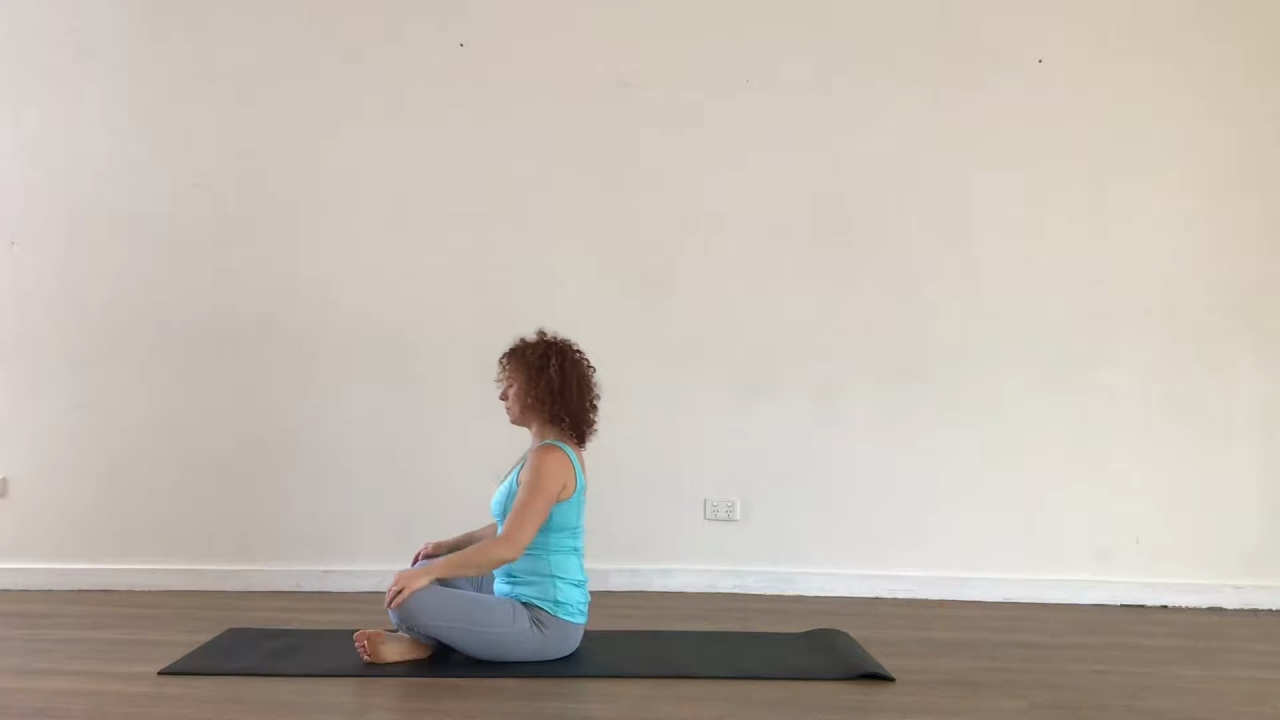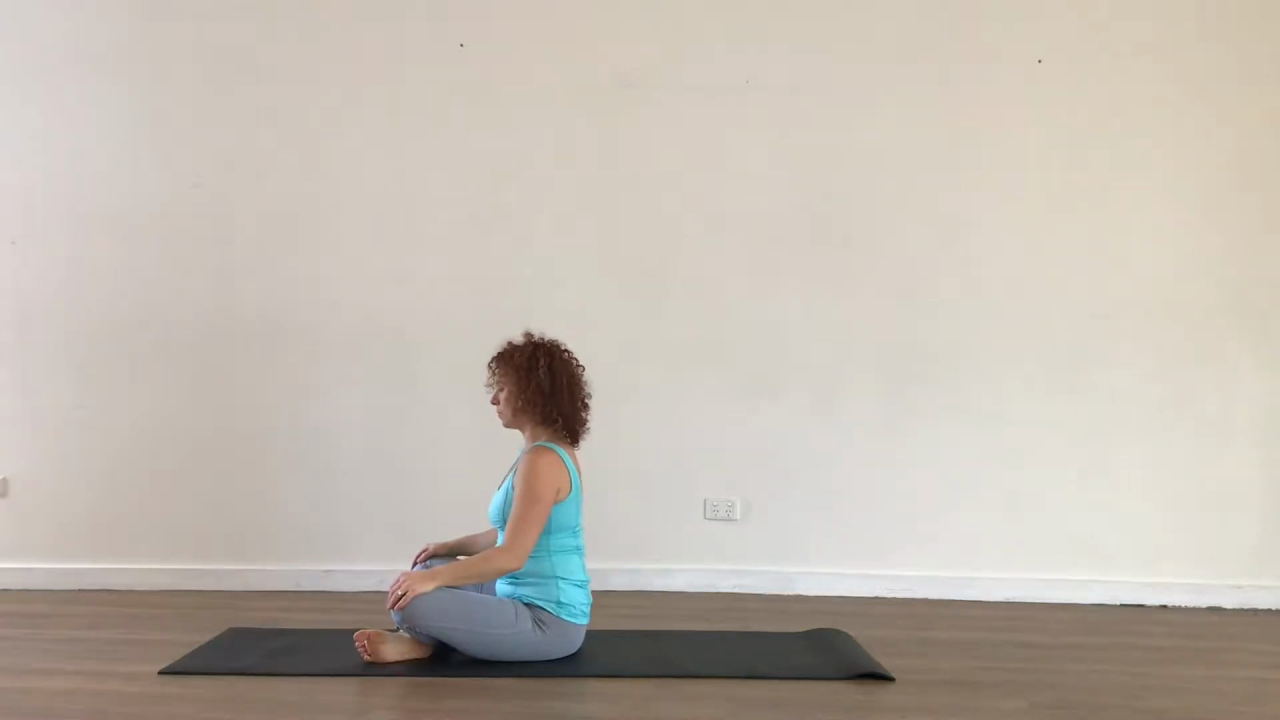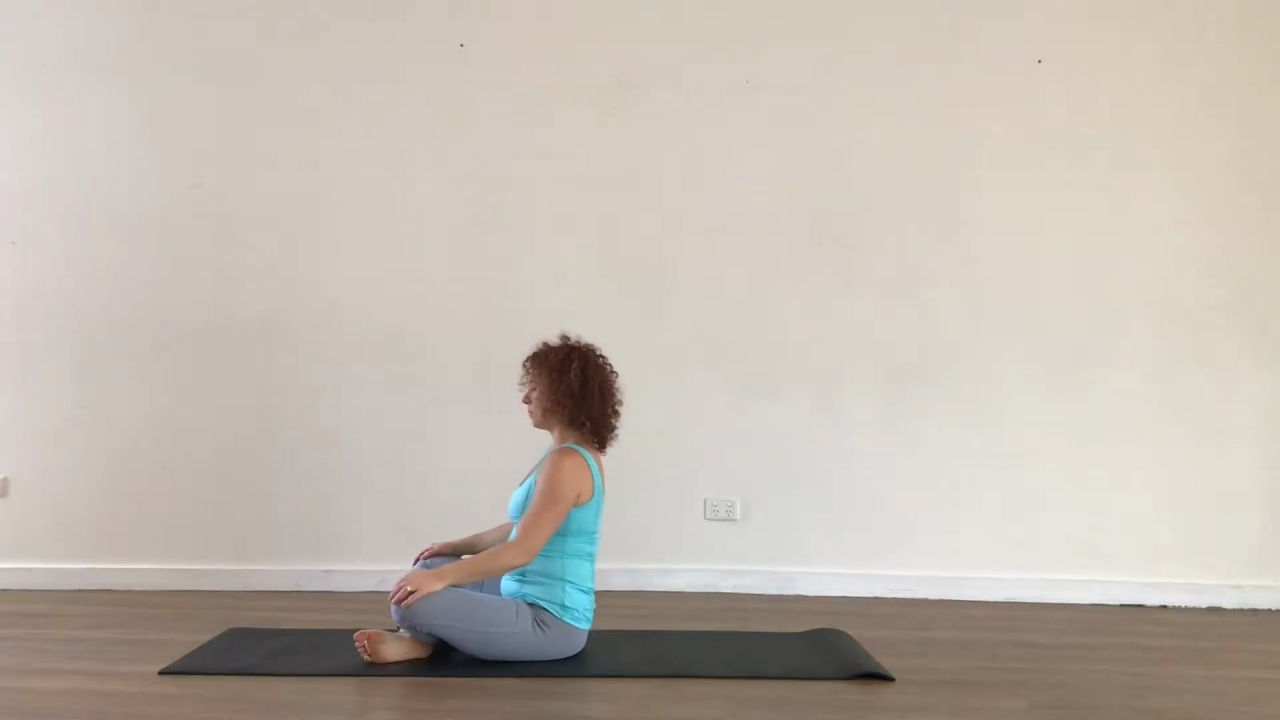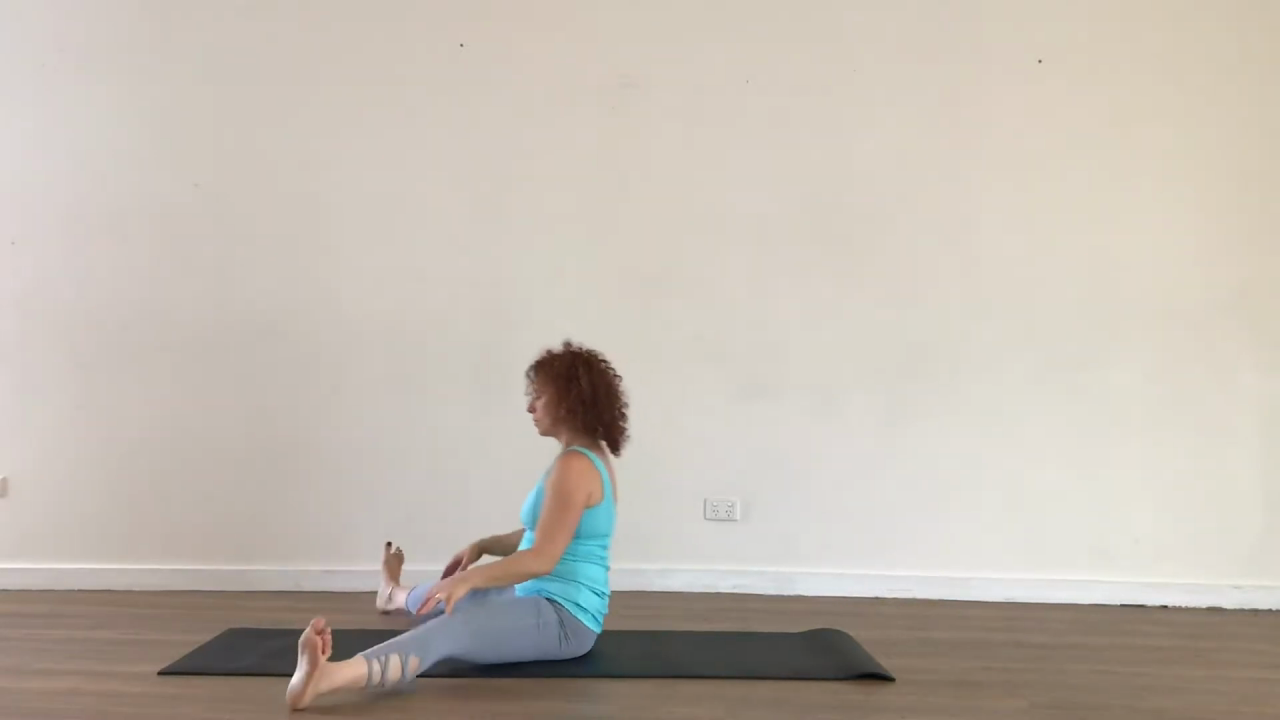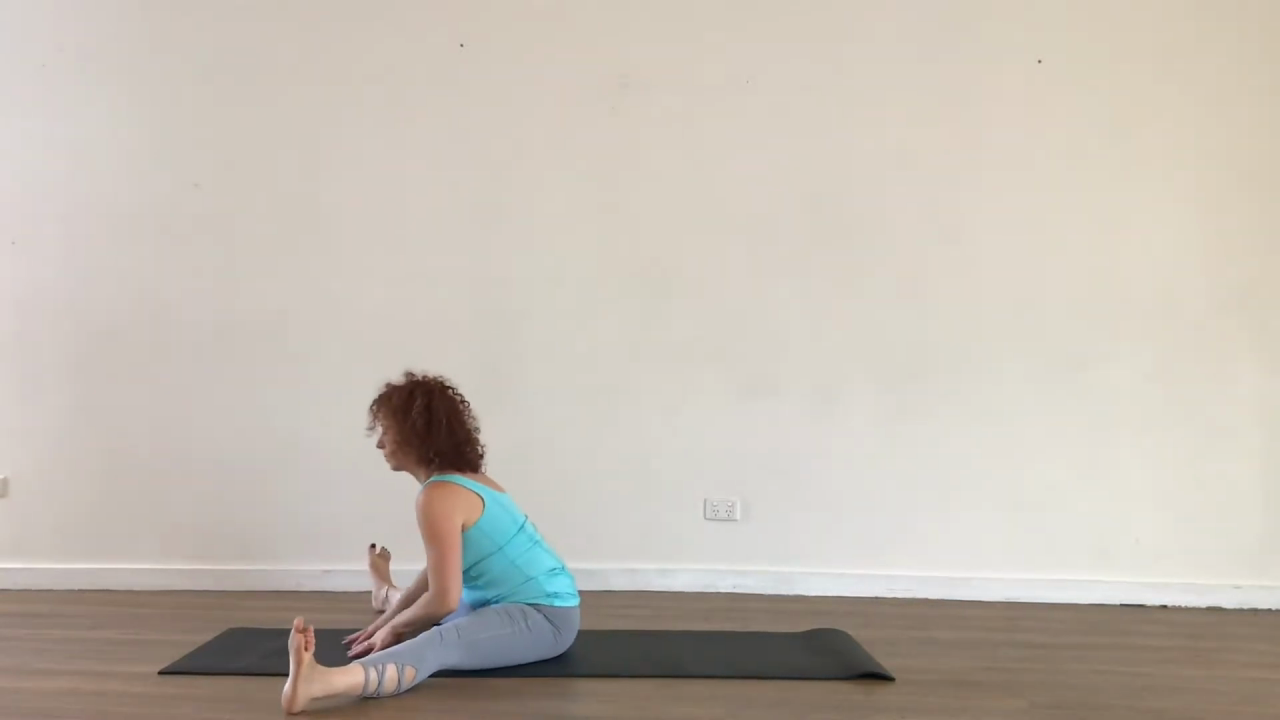
dt=1s
person 1, frame 1
left shoulder: (550, 459)
right shoulder: (552, 451)
left elbow: (508, 547)
right elbow: (511, 528)
left wrist: (430, 571)
right wrist: (450, 545)
left hip: (545, 623)
right hip: (530, 601)
left knee: (410, 600)
right knee: (428, 567)
left ankle: (420, 641)
person 1, frame 2
left shoulder: (542, 461)
right shoulder: (550, 452)
left elbow: (512, 556)
right elbow: (513, 534)
left wrist: (434, 578)
right wrist: (451, 547)
left hip: (547, 622)
right hip: (531, 602)
left knee: (412, 601)
right knee: (430, 567)
left ankle: (419, 642)
person 1, frame 3
left shoulder: (566, 463)
right shoulder: (574, 455)
left elbow: (522, 552)
right elbow: (523, 529)
left wrist: (442, 577)
right wrist: (458, 546)
left hip: (549, 625)
right hip: (537, 604)
left knee: (412, 601)
right knee: (430, 564)
left ankle: (419, 641)
person 1, frame 4
left shoulder: (573, 465)
right shoulder: (586, 457)
left elbow: (543, 560)
left wrist: (468, 580)
right wrist: (481, 545)
left hip: (565, 624)
right hip: (554, 608)
left knee: (447, 629)
right knee: (451, 596)
left ankle: (325, 679)
right ankle: (397, 595)
person 1, frame 5
left shoulder: (438, 497)
right shoulder: (465, 480)
left elbow: (443, 601)
right elbow: (439, 578)
left wrist: (393, 627)
right wrist: (392, 616)
left hip: (544, 618)
right hip: (527, 603)
left knee: (437, 645)
left ankle: (319, 683)
right ankle: (390, 594)
